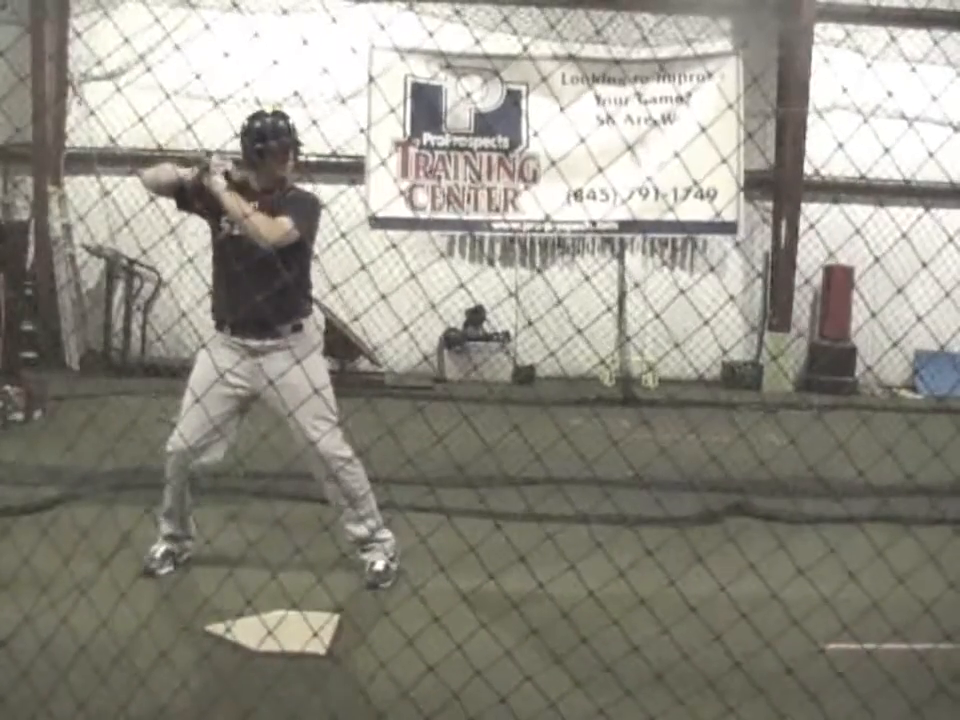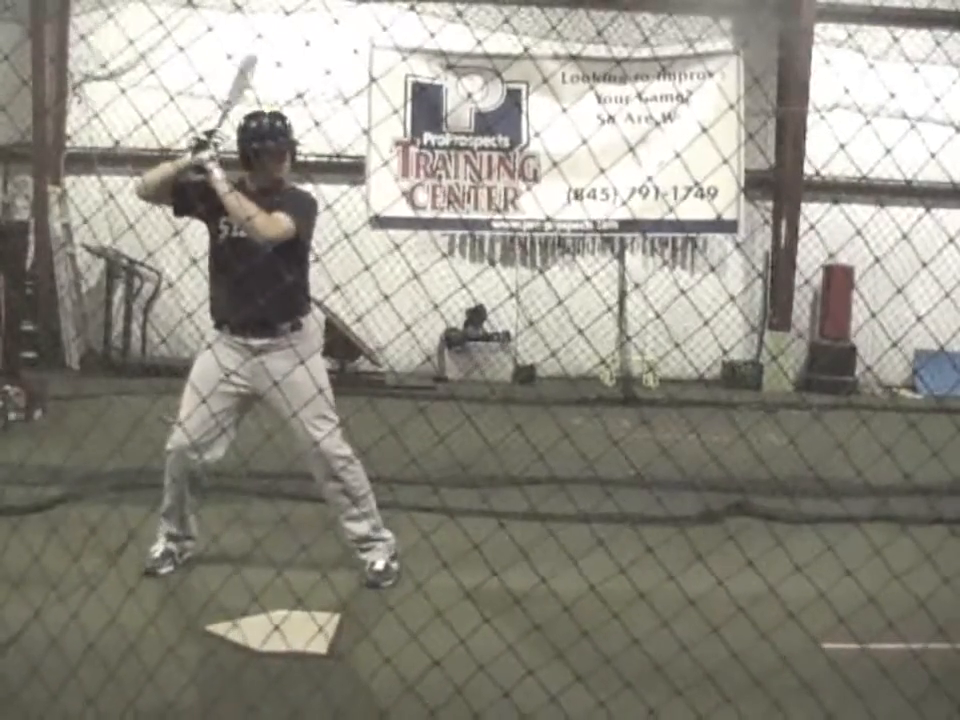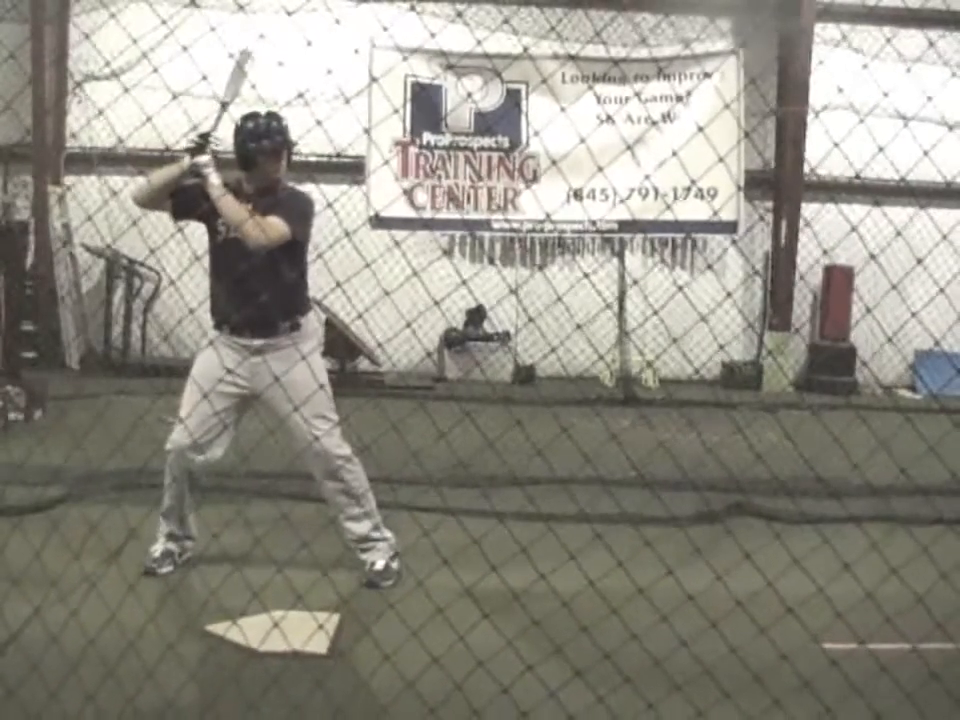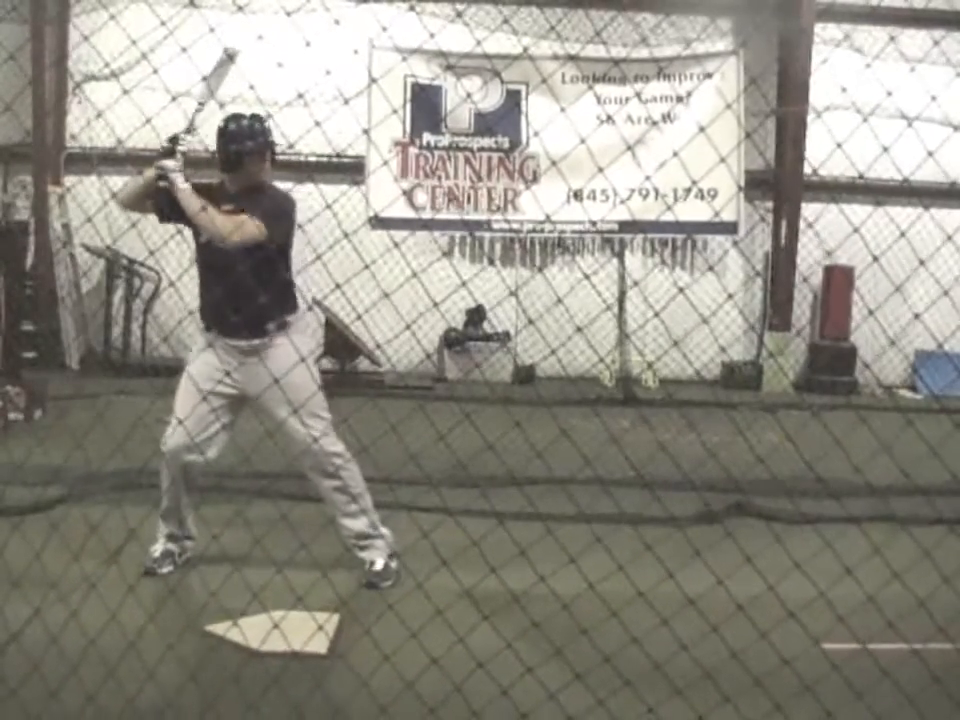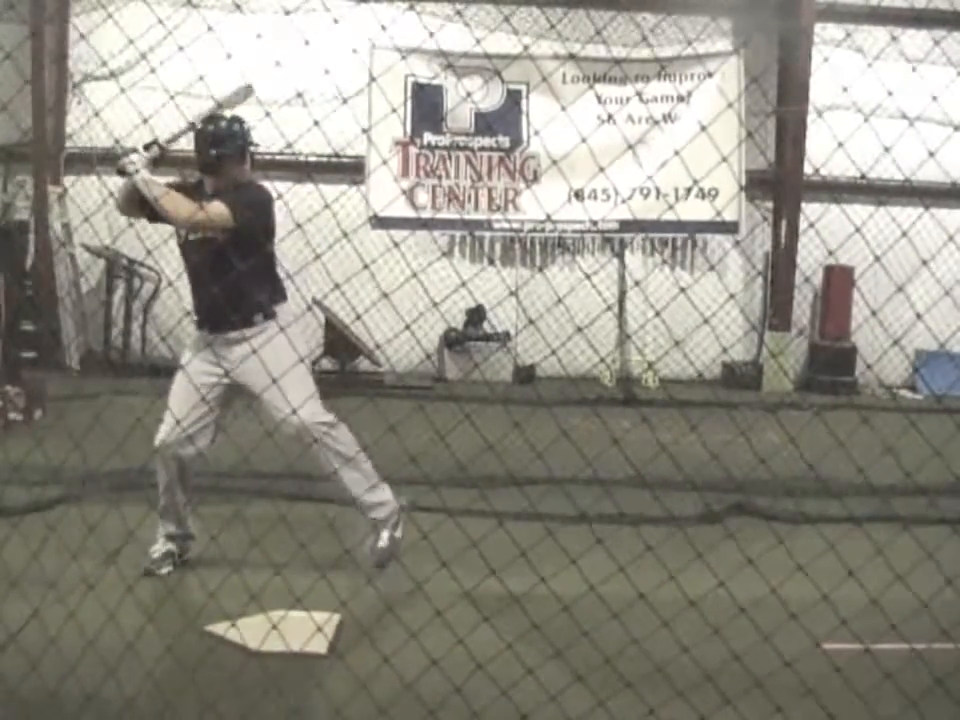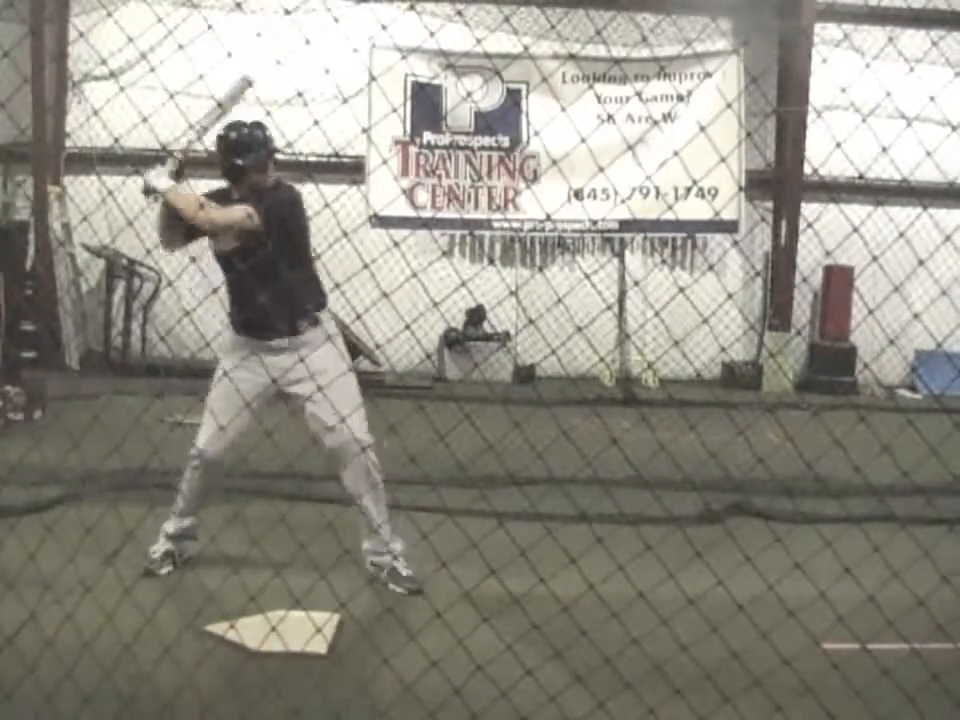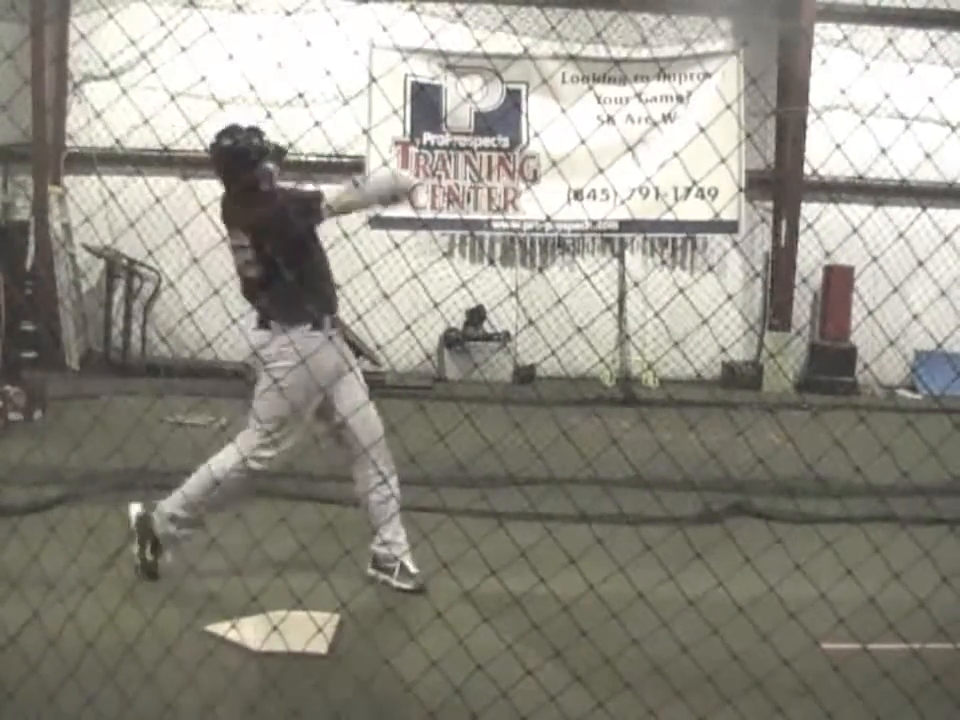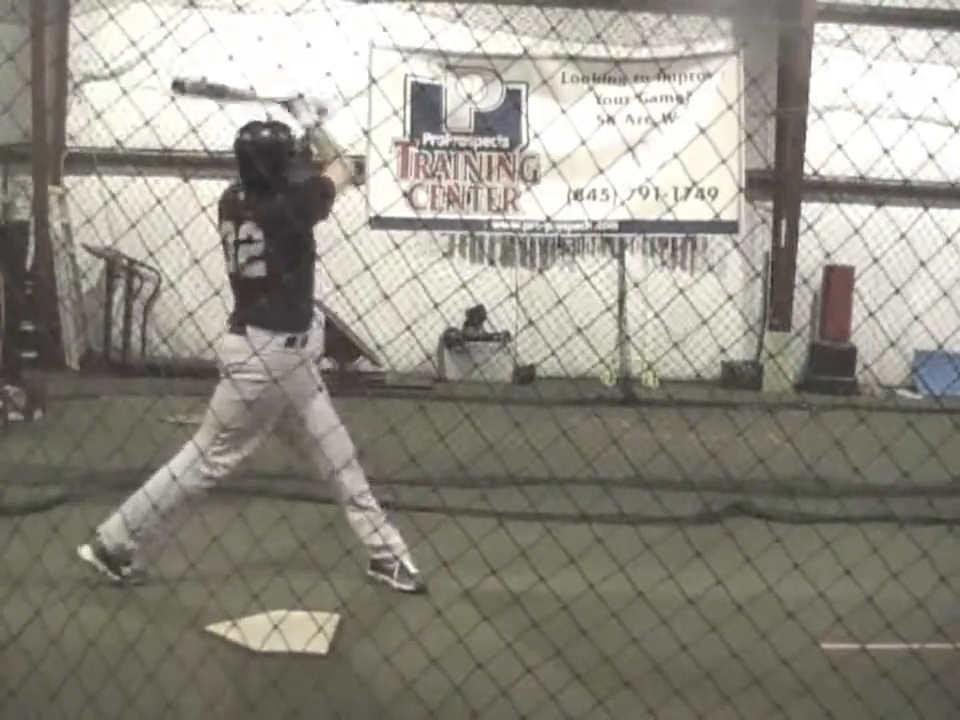
dt=0.3s
person 1, frame 1
left shoulder: (304, 204)
right shoulder: (222, 192)
left elbow: (270, 235)
right elbow: (150, 179)
left wrist: (219, 187)
right wrist: (195, 175)
left hip: (289, 347)
right hip: (228, 346)
left knee: (332, 451)
right knee: (182, 449)
left ankle: (378, 545)
right ankle: (174, 539)
person 1, frame 2
left shoulder: (300, 203)
right shoulder: (213, 194)
left elbow: (265, 229)
right elbow: (144, 189)
left wrist: (216, 178)
right wrist: (189, 162)
left hip: (289, 346)
right hip: (228, 346)
left knee: (330, 450)
right knee: (182, 447)
left ankle: (377, 545)
right ankle: (174, 538)
person 1, frame 3
left shoulder: (297, 203)
right shoulder: (213, 196)
left elbow: (259, 236)
right elbow: (142, 198)
left wrist: (212, 182)
right wrist: (187, 166)
left hip: (288, 345)
right hip: (228, 346)
left knee: (329, 449)
right knee: (182, 446)
left ankle: (377, 544)
right ankle: (174, 538)
person 1, frame 4
left shoulder: (277, 203)
right shoulder: (203, 196)
left elbow: (227, 235)
right elbow: (128, 201)
left wrist: (179, 184)
right wrist: (159, 173)
left hip: (277, 343)
right hip: (217, 346)
left knee: (321, 445)
right knee: (177, 448)
left ankle: (375, 544)
right ankle: (174, 538)
person 1, frame 5
left shoulder: (253, 197)
right shoulder: (186, 192)
left elbow: (192, 218)
right elbow: (127, 208)
left wrist: (143, 176)
right wrist: (135, 176)
left hip: (262, 333)
right hip: (208, 341)
left knee: (314, 422)
right knee: (170, 443)
left ankle: (383, 511)
right ankle: (174, 538)
person 1, frame 6
left shoulder: (283, 195)
right shoulder: (217, 202)
left elbow: (220, 220)
right elbow: (169, 240)
left wrist: (166, 186)
right wrist: (167, 193)
left hip: (311, 341)
right hip: (249, 347)
left knee: (353, 443)
right knee: (208, 449)
left ankle: (385, 552)
right ankle: (175, 536)
person 1, frame 7
left shoulder: (244, 200)
right shoulder: (268, 211)
left elbow: (316, 202)
right elbow: (334, 203)
left wrist: (369, 189)
right wrist: (379, 188)
left hip: (320, 336)
right hip: (294, 346)
left knee: (369, 442)
right knee: (255, 450)
left ankle: (389, 553)
right ankle: (160, 522)
person 1, frame 8
left shoulder: (233, 200)
right shoulder: (288, 206)
right elbow: (341, 168)
left wrist: (306, 132)
right wrist: (316, 128)
left hip: (289, 352)
right hip: (263, 356)
left knee: (335, 450)
right knee: (207, 459)
left ankle: (385, 552)
right ankle: (114, 545)
